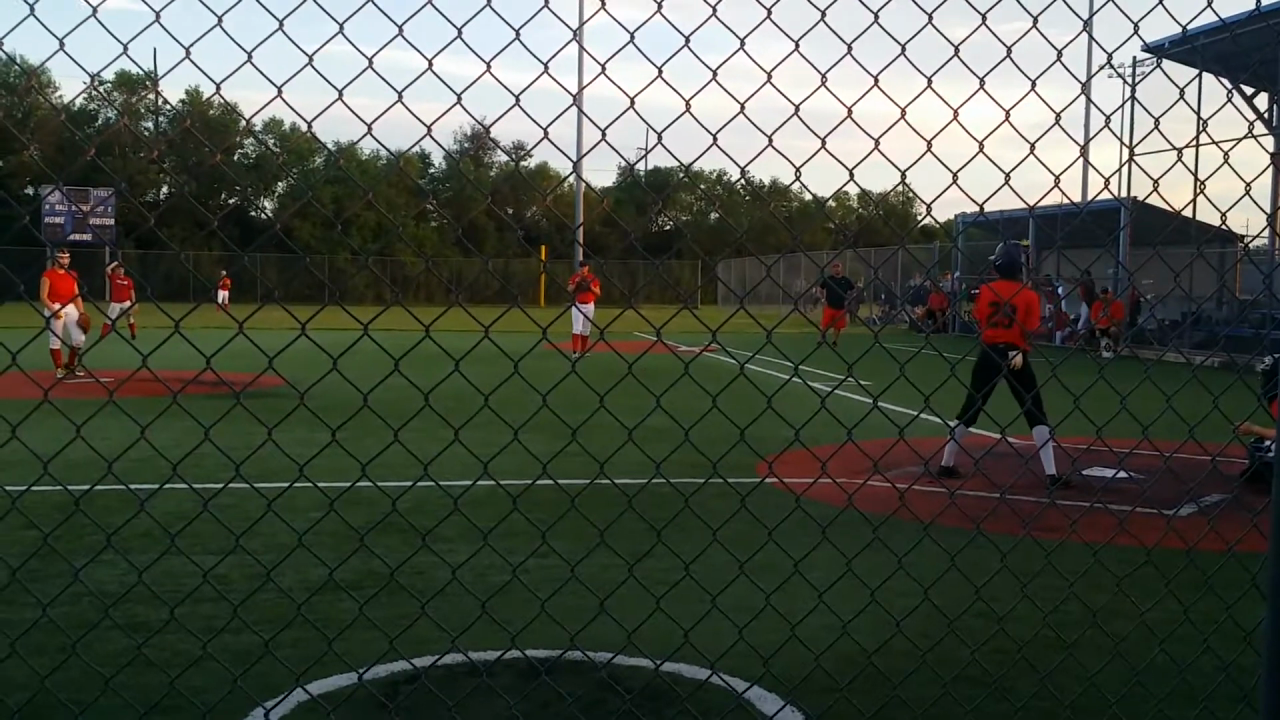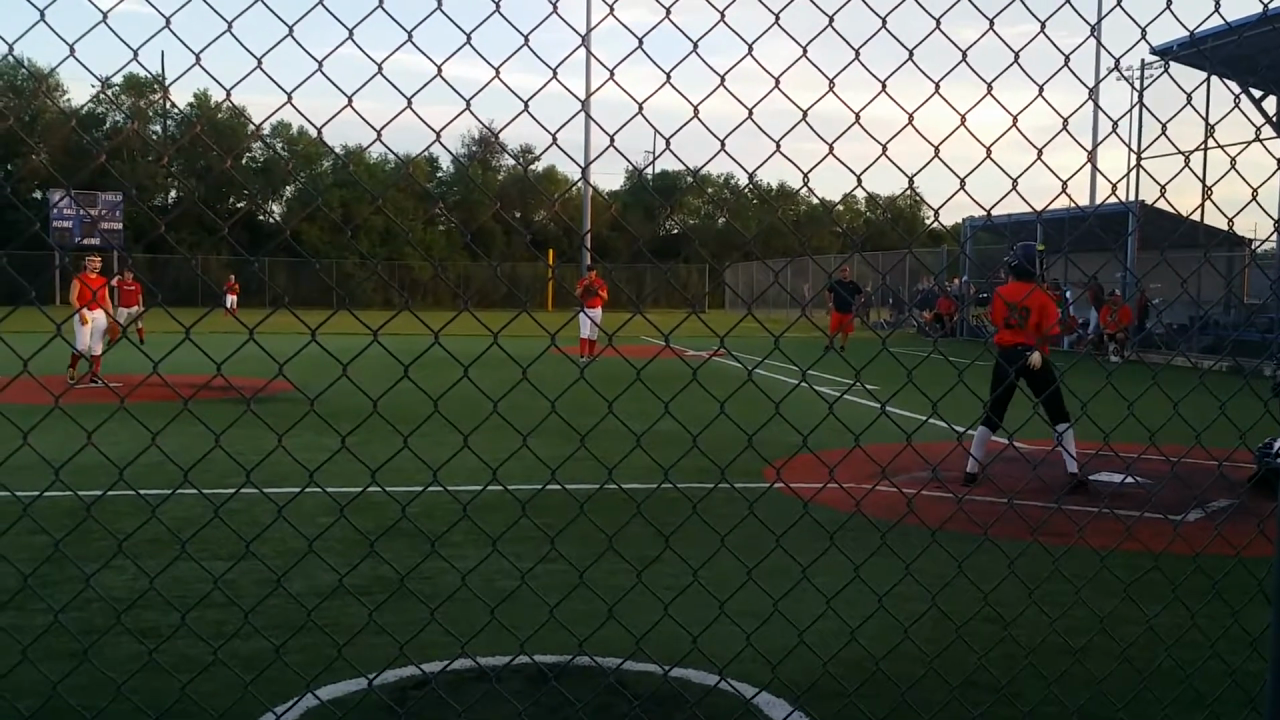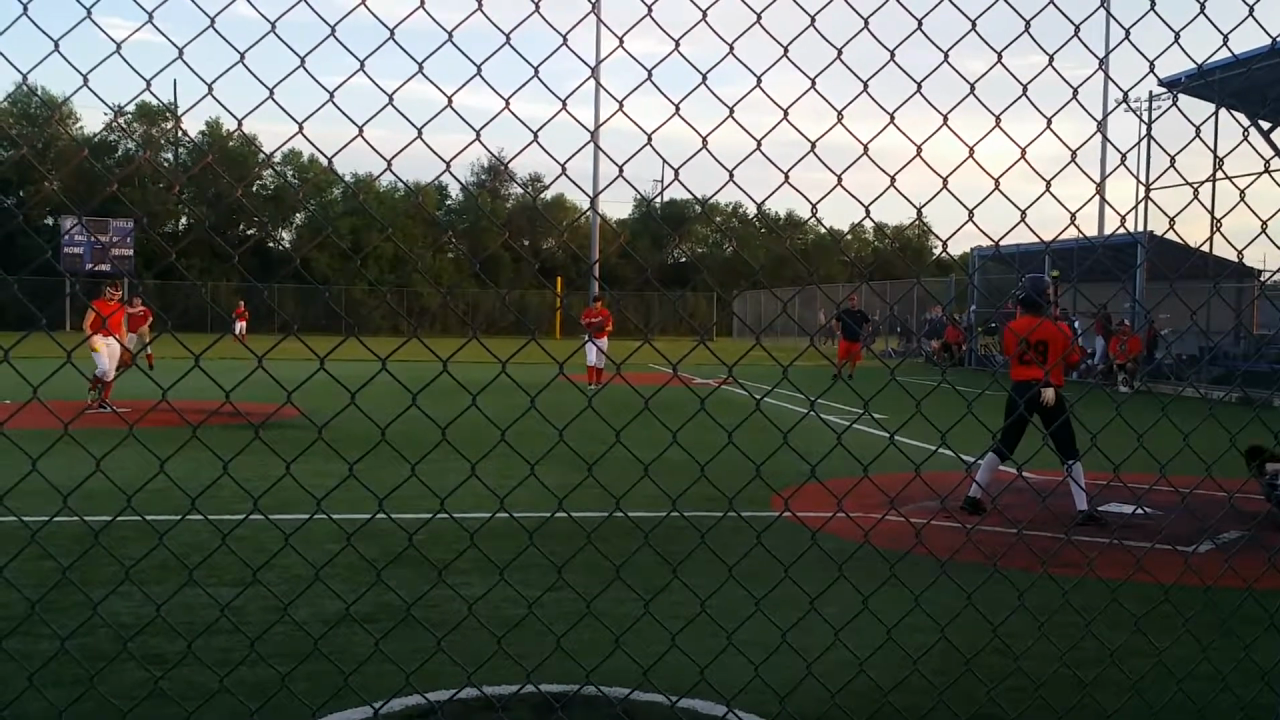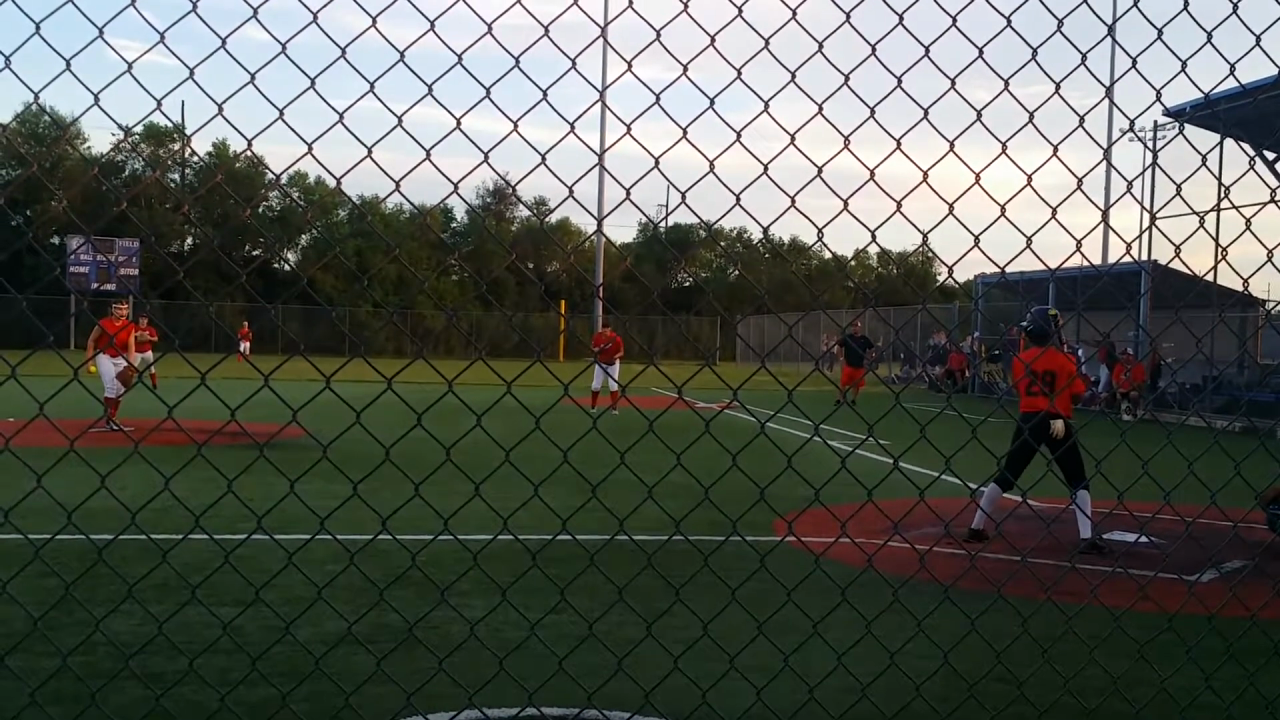
dt=1s
person 1, frame 1
left shoulder: (985, 291)
right shoulder: (1029, 296)
right elbow: (1030, 333)
left hip: (988, 354)
right hip: (1015, 356)
left knee: (969, 410)
right knee: (1036, 414)
left ankle: (946, 465)
right ankle: (1051, 474)
person 1, frame 2
left shoulder: (1000, 293)
right shoulder: (1043, 297)
right elbow: (1049, 335)
left hip: (1006, 356)
right hip: (1034, 357)
left knee: (992, 415)
right knee: (1060, 416)
left ankle: (971, 471)
right ankle: (1073, 475)
person 1, frame 3
left shoulder: (1011, 329)
right shoulder: (1060, 330)
right elbow: (1073, 363)
left hip: (1020, 391)
right hip: (1049, 392)
left knee: (1003, 446)
right knee: (1069, 452)
left ankle: (973, 497)
right ankle: (1083, 510)
person 1, frame 4
left shoulder: (1020, 360)
right shoulder: (1066, 360)
right elbow: (1077, 396)
left hip: (1028, 422)
right hip: (1057, 424)
left knee: (1005, 477)
right knee: (1078, 481)
left ankle: (976, 528)
right ankle: (1087, 539)
